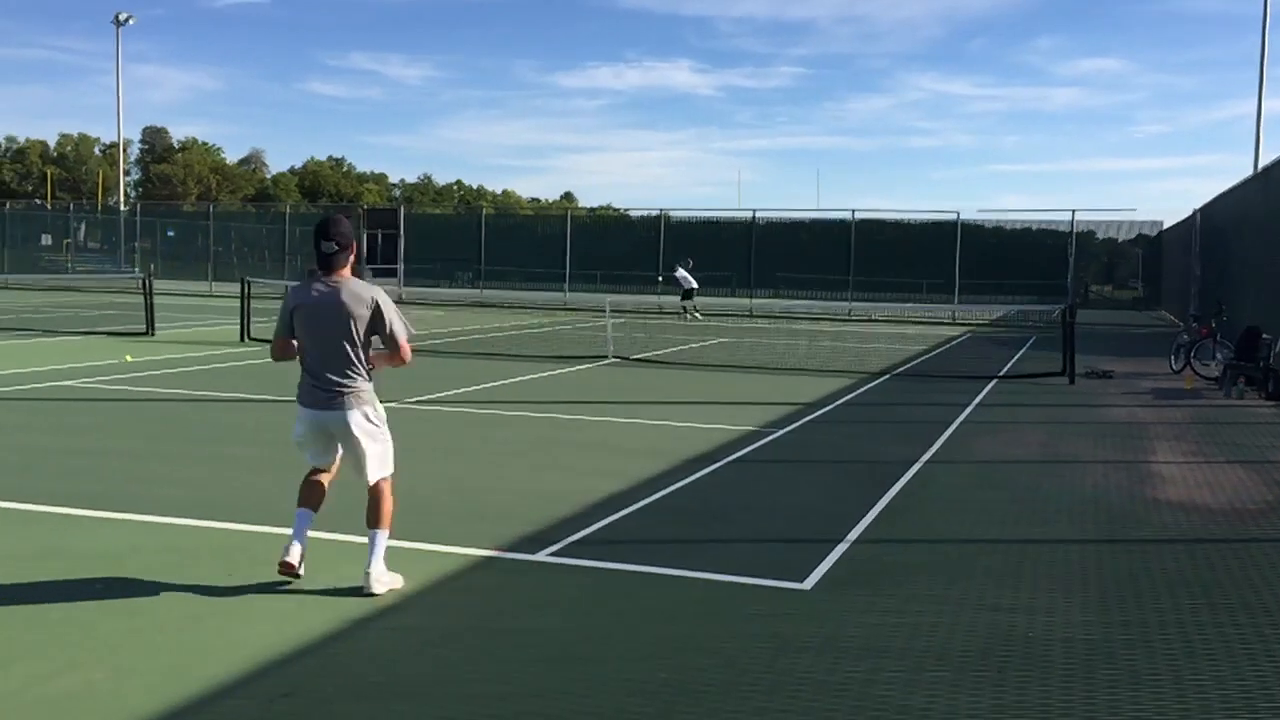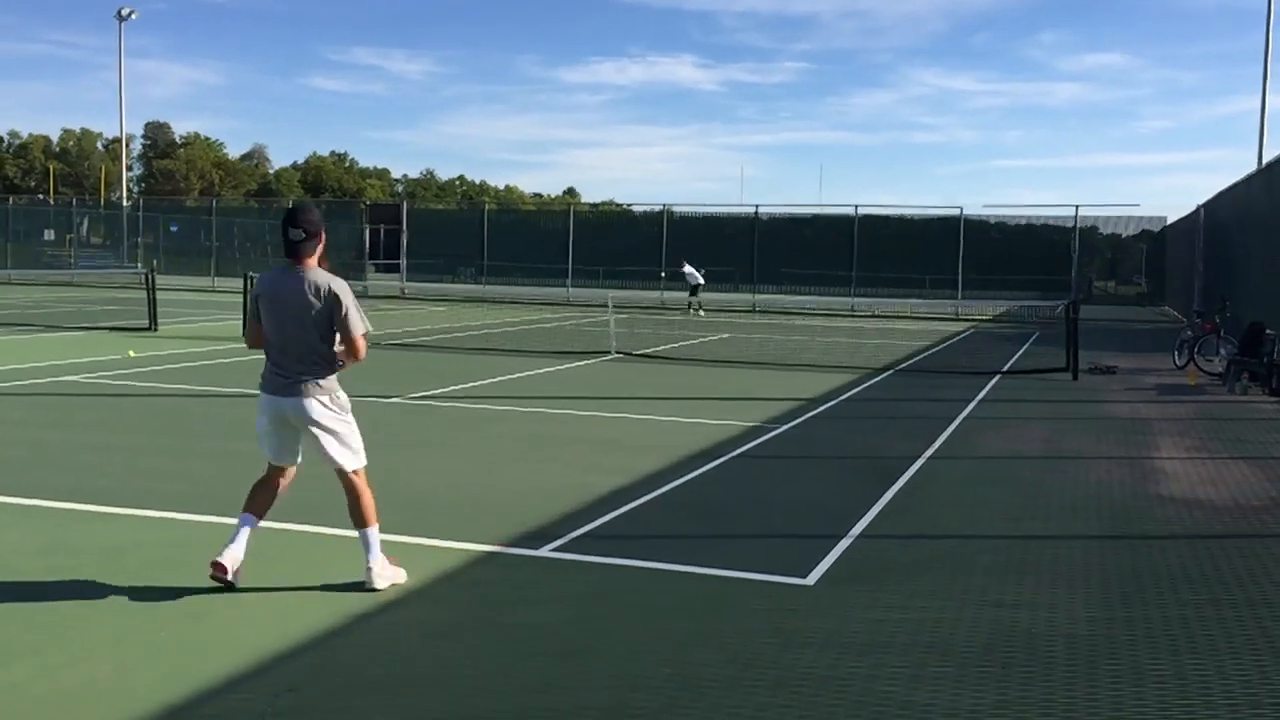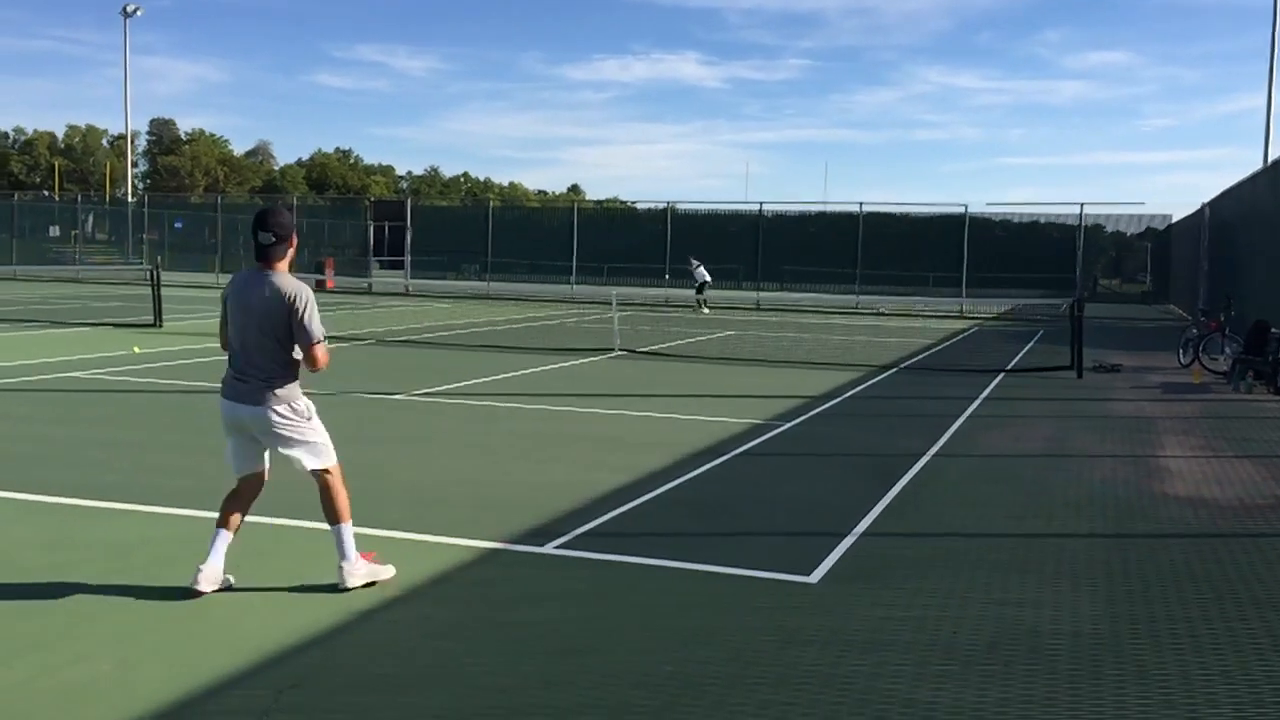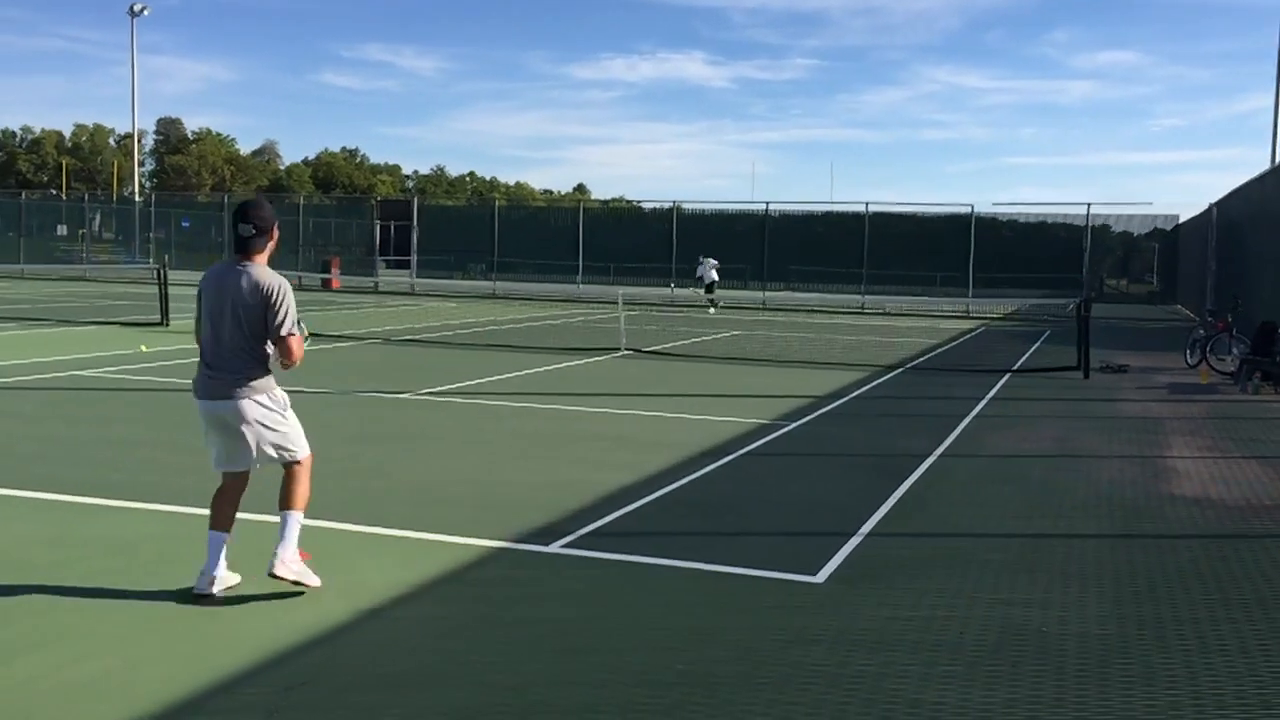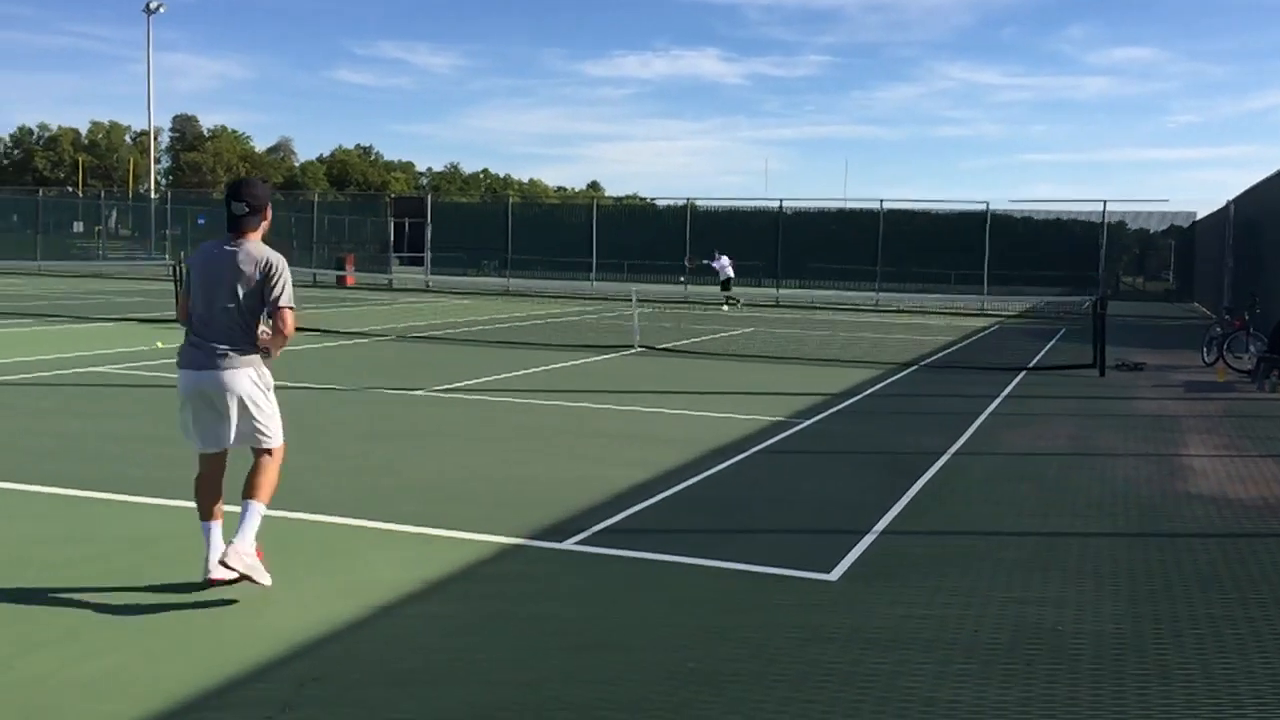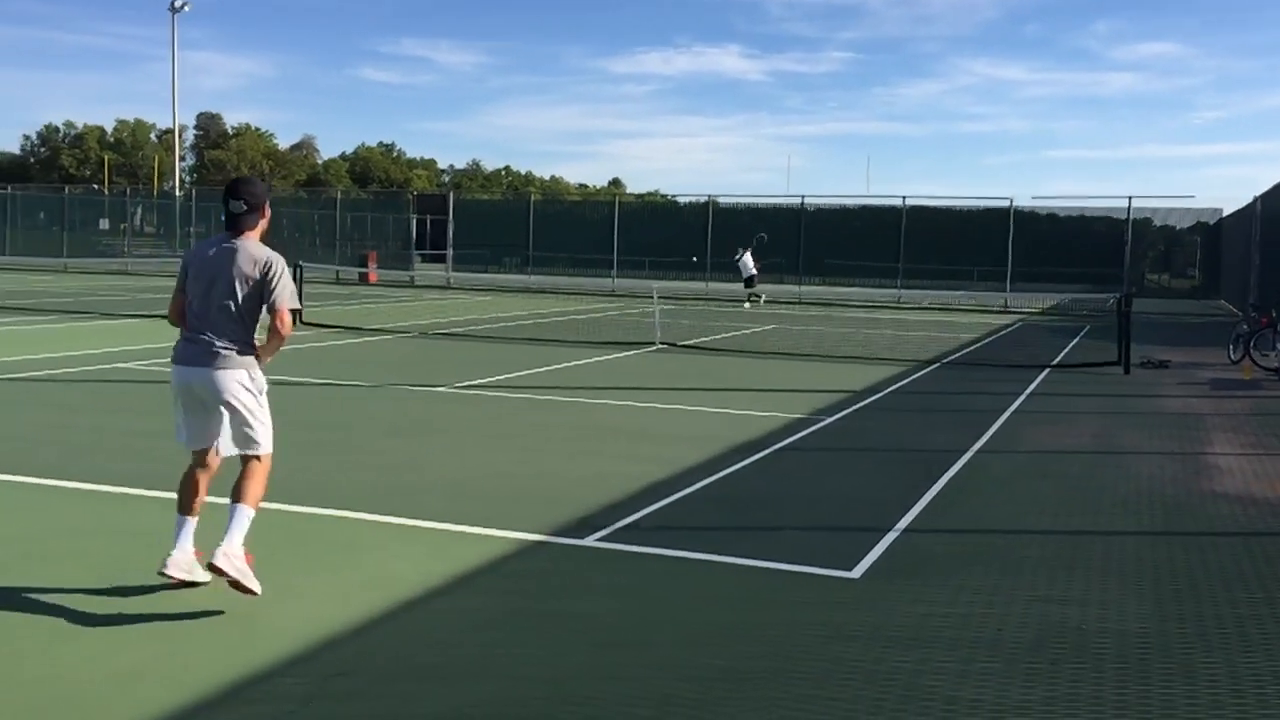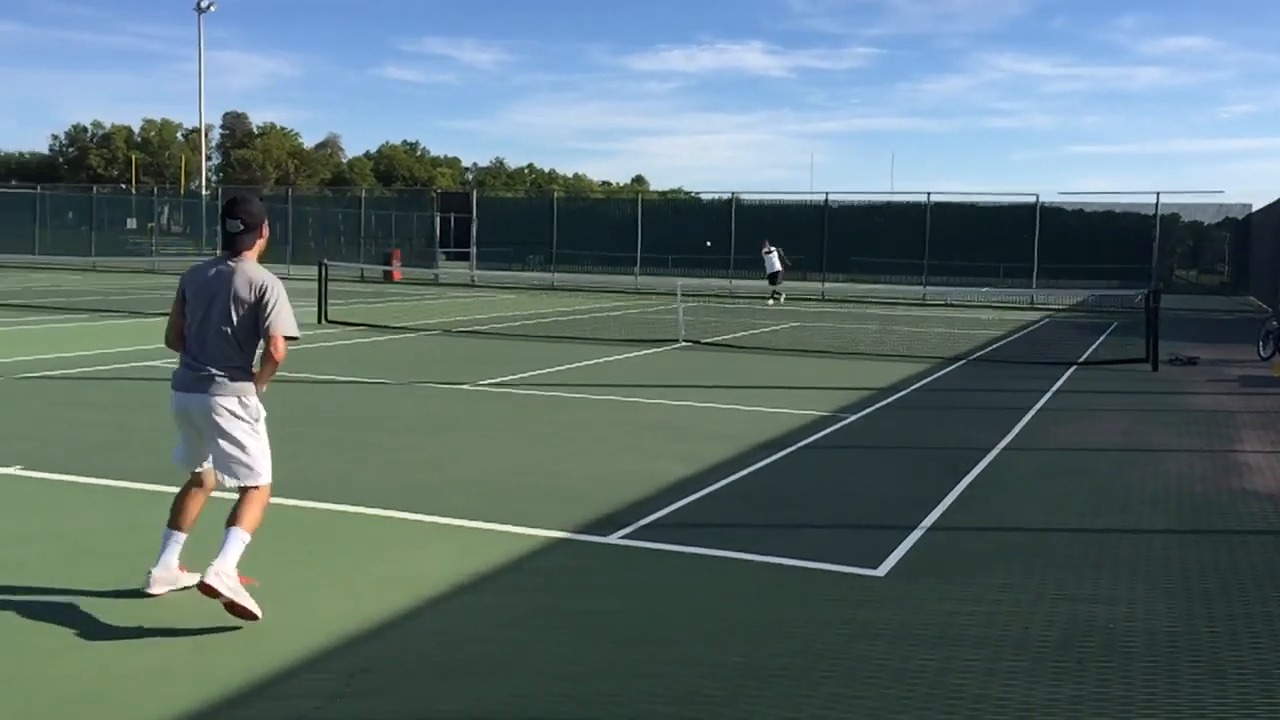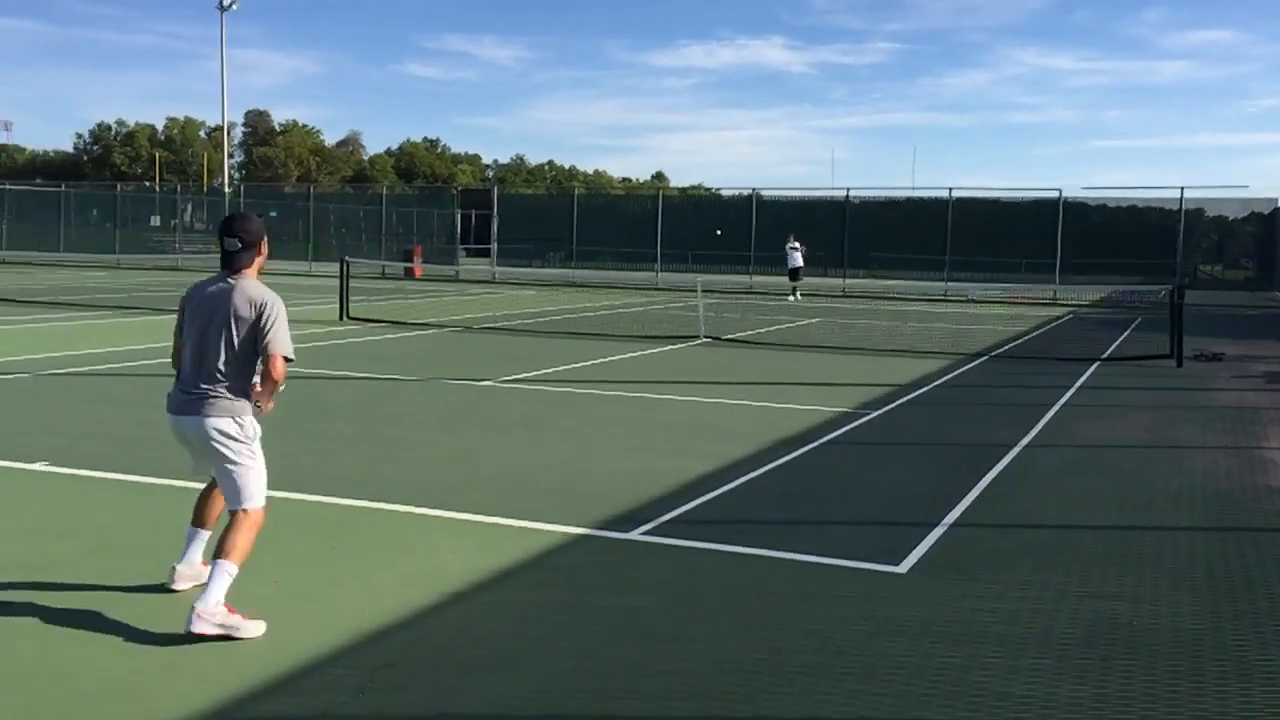
dt=0.1s
person 1, frame 1
left shoulder: (296, 297)
right shoulder: (372, 296)
left elbow: (279, 353)
right elbow: (403, 356)
left hip: (311, 408)
right hip: (355, 406)
left knee: (320, 471)
right knee: (380, 484)
left ankle: (295, 548)
right ankle: (376, 571)
person 1, frame 2
left shoulder: (264, 283)
right shoulder: (333, 287)
left elbow: (253, 339)
right elbow: (359, 351)
left hip: (273, 395)
right hip: (317, 396)
left knee: (278, 471)
right knee: (354, 475)
left ankle: (232, 553)
right ankle: (377, 566)
person 1, frame 3
left shoulder: (234, 285)
right shoulder: (297, 292)
right elbow: (317, 361)
right wrist: (300, 357)
left hip: (234, 401)
right hip: (275, 402)
left knee: (249, 481)
right knee: (329, 473)
left ankle: (210, 569)
right ankle: (351, 564)
person 1, frame 4
left shoulder: (210, 279)
right shoulder: (273, 285)
right elbow: (292, 354)
right wrist: (284, 357)
left hip: (207, 395)
right hip: (250, 394)
left knee: (233, 480)
right knee: (299, 463)
left ankle: (213, 572)
right ankle: (286, 554)
person 1, frame 5
left shoulder: (199, 255)
right shoulder: (269, 261)
left elbow: (184, 315)
right elbow: (285, 326)
right wrist: (269, 347)
left hip: (192, 370)
right hip: (238, 371)
left knee: (211, 462)
right knee: (270, 452)
left ankle: (214, 559)
right ankle: (243, 545)
person 1, frame 6
left shoulder: (196, 254)
right shoulder: (269, 261)
left elbow: (176, 314)
right elbow: (282, 326)
right wrist: (264, 354)
left hip: (186, 367)
right hip: (232, 371)
left knee: (202, 460)
right knee: (258, 460)
left ankle: (179, 555)
right ankle: (230, 549)
person 1, frame 7
left shoulder: (194, 276)
right shoulder: (266, 284)
left elbow: (173, 337)
right elbow: (275, 351)
right wrist: (259, 380)
left hip: (184, 393)
right hip: (229, 397)
left knee: (199, 479)
right knee: (256, 490)
left ankle: (164, 570)
right ankle: (222, 574)
person 1, frame 8
left shoulder: (194, 294)
right shoulder: (266, 300)
left elbow: (179, 359)
right elbow: (274, 371)
right wrist: (263, 399)
left hip: (180, 411)
right hip: (224, 416)
left knee: (220, 482)
right knee: (249, 512)
left ankle: (188, 566)
right ankle: (211, 607)
